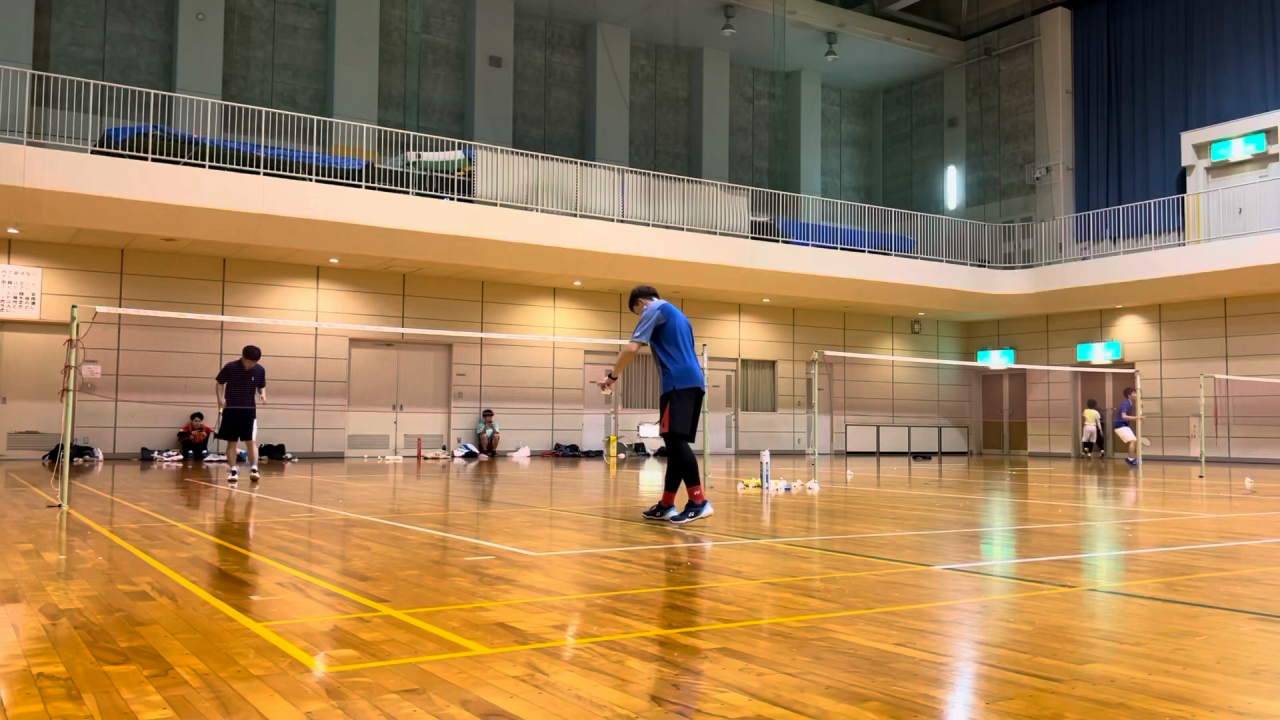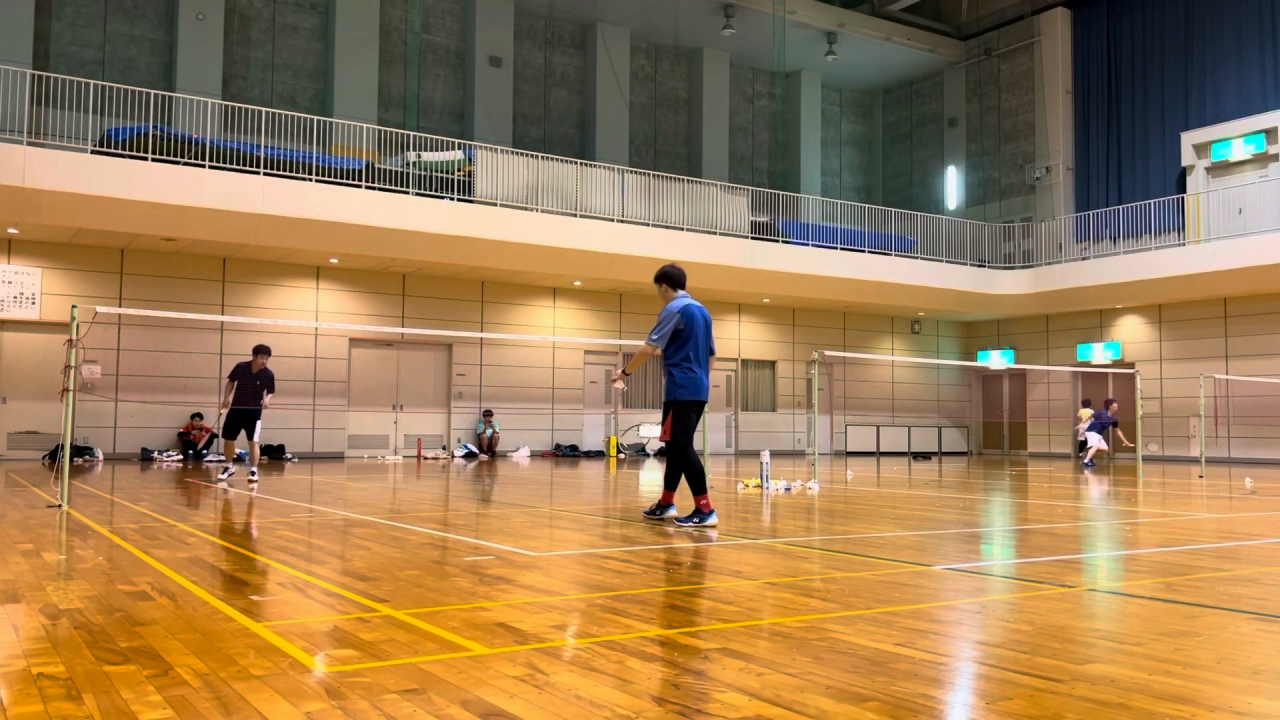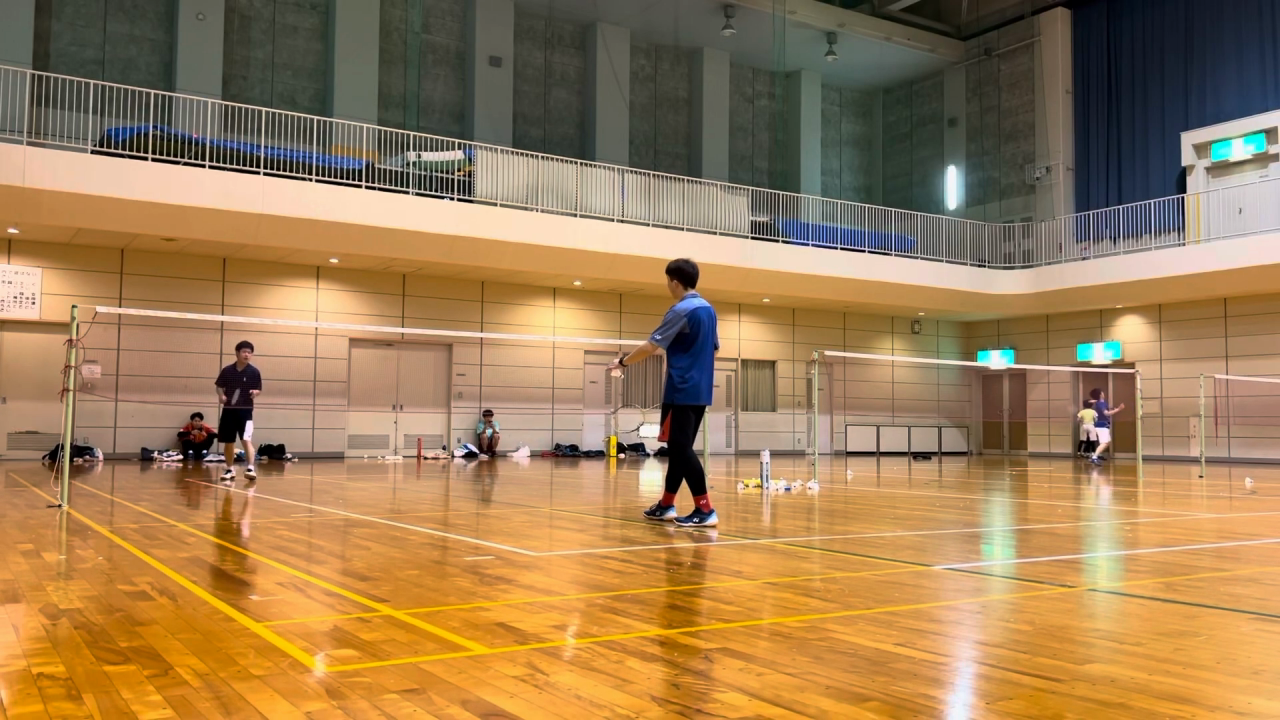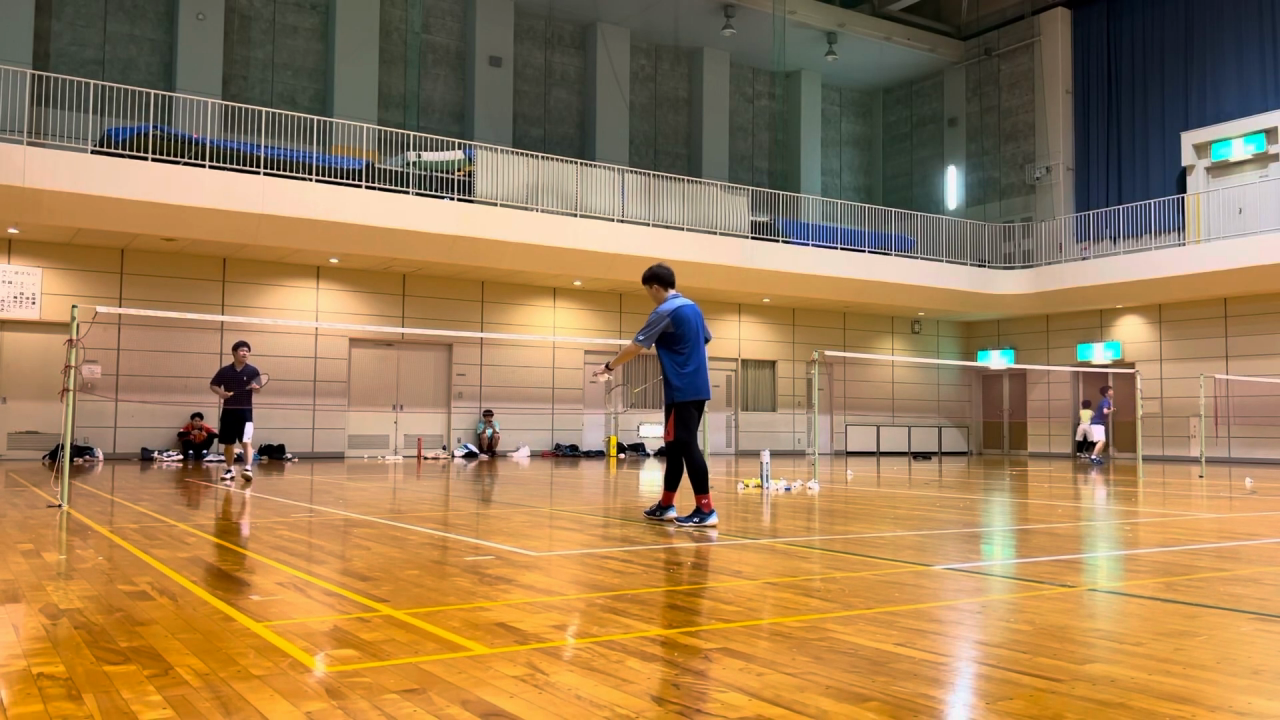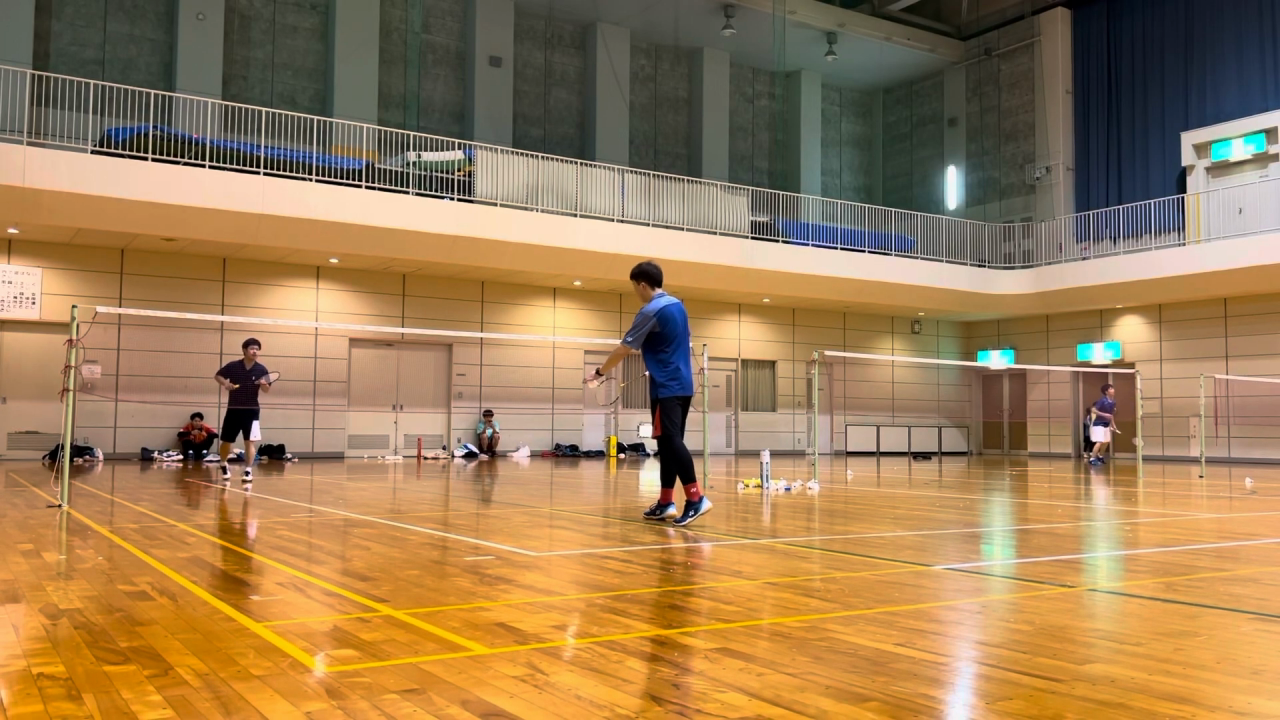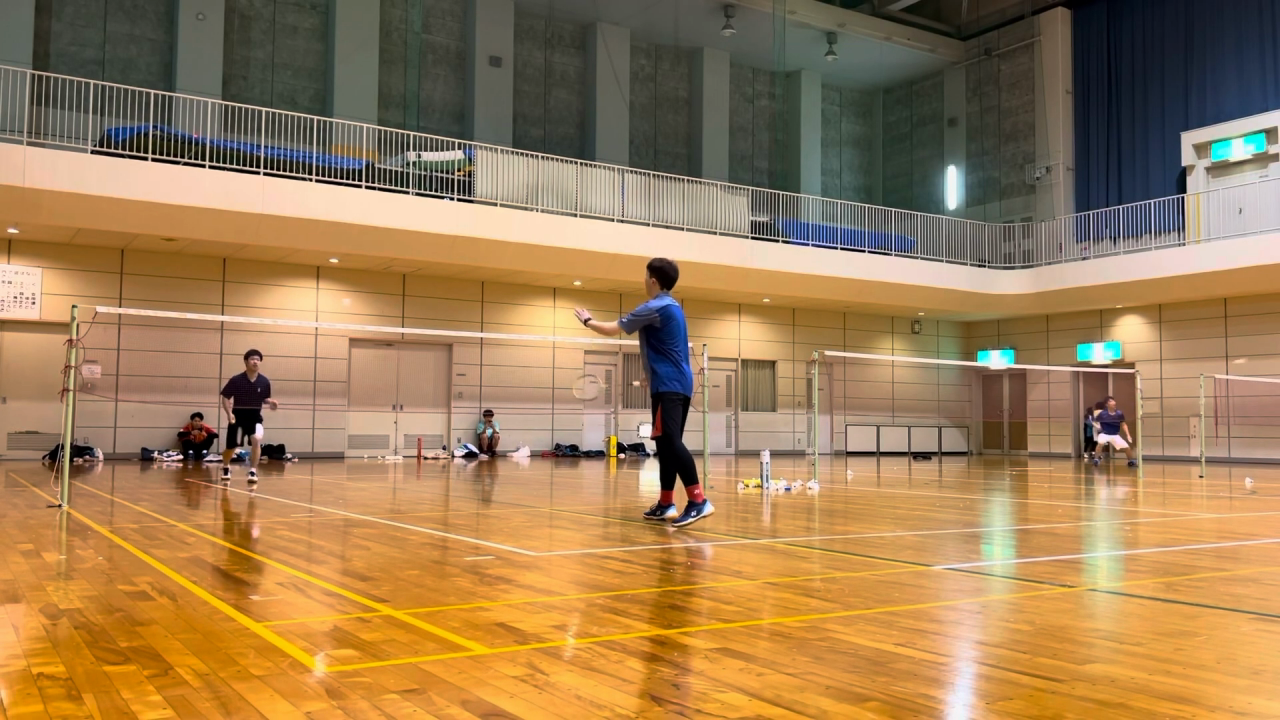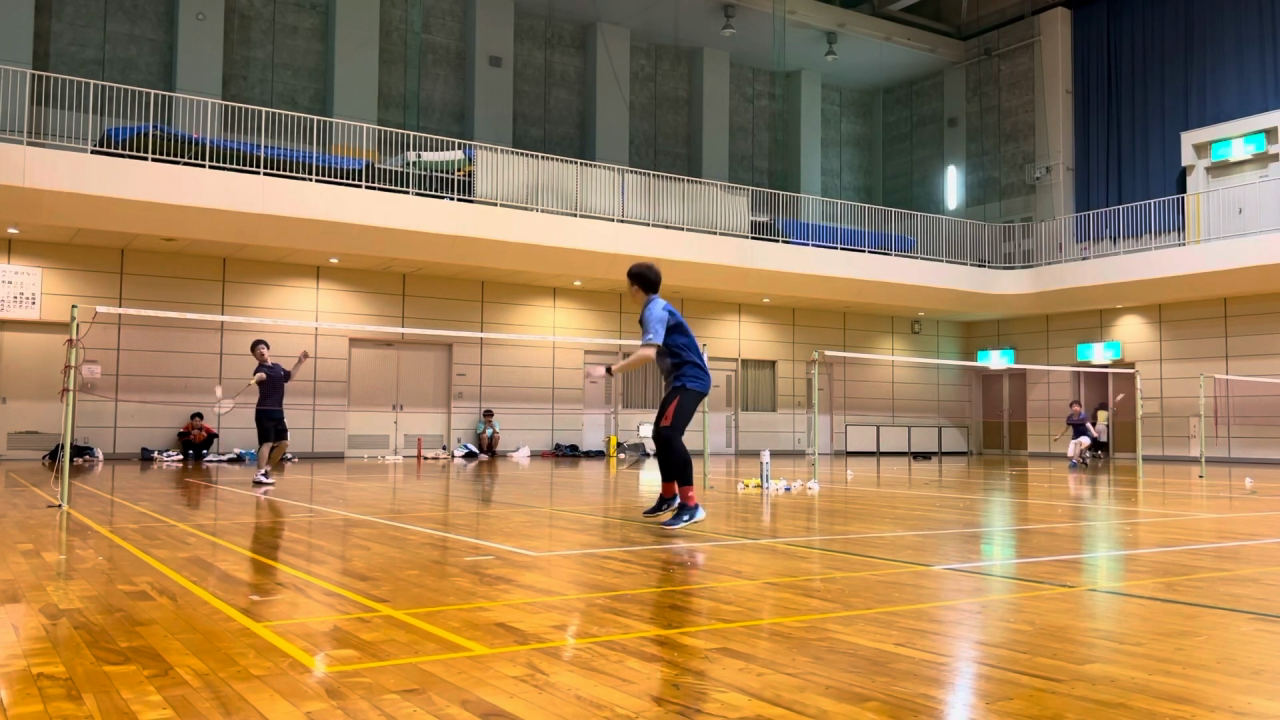
dt=0.5s
person 1, frame 1
left shoulder: (655, 310)
right shoulder: (678, 315)
left elbow: (632, 348)
left wrist: (612, 376)
left hip: (679, 383)
right hip: (693, 382)
left knee: (676, 440)
right knee: (675, 442)
left ankle: (699, 501)
right ankle: (667, 504)
person 1, frame 2
left shoulder: (674, 309)
right shoulder: (702, 310)
left elbow: (649, 349)
right elbow: (711, 354)
left wrist: (625, 372)
left hip: (682, 389)
right hip: (698, 389)
left knee: (682, 447)
right knee: (676, 445)
left ankle: (705, 510)
right ankle: (666, 504)
person 1, frame 3
left shoulder: (681, 311)
right shoulder: (708, 309)
left elbow: (651, 346)
right elbow: (714, 349)
left wrist: (622, 362)
left hip: (682, 392)
right hip: (700, 390)
left knee: (681, 448)
right knee: (679, 447)
left ankle: (705, 510)
right ankle: (666, 505)
person 1, frame 4
left shoulder: (665, 312)
right shoulder: (693, 308)
left elbow: (634, 347)
right elbow: (705, 340)
left wrist: (609, 367)
left hip: (682, 390)
right hip: (697, 388)
left knee: (686, 446)
right knee: (676, 446)
left ankle: (705, 509)
right ankle: (666, 505)
person 1, frame 5
left shoulder: (651, 312)
right shoulder: (678, 306)
left elbow: (624, 350)
left wrist: (599, 373)
left hip: (667, 387)
right hip: (682, 384)
left knee: (671, 441)
right knee: (667, 442)
left ankle: (696, 499)
right ankle: (666, 503)
person 1, frame 6
left shoulder: (654, 308)
right shoulder: (674, 308)
left elbow: (613, 329)
left wrist: (587, 320)
right wrist: (650, 371)
left hip: (668, 385)
right hip: (680, 384)
left knee: (670, 441)
right knee: (666, 443)
left ankle: (698, 501)
right ankle: (666, 504)
person 1, frame 7
left shoulder: (654, 311)
right shoulder: (656, 308)
left elbow: (648, 352)
left wrist: (609, 370)
left hip: (689, 379)
right hip: (680, 380)
left knee: (668, 435)
right knee: (660, 436)
left ankle: (690, 506)
right ankle: (669, 496)
